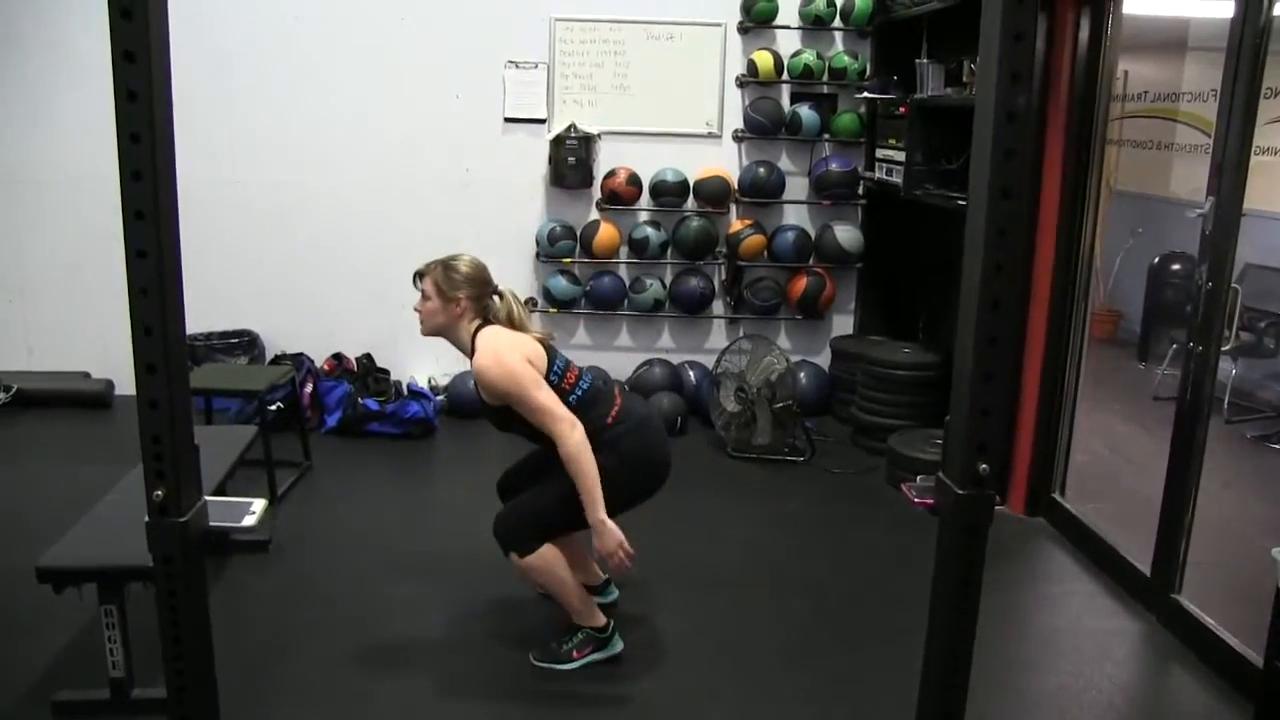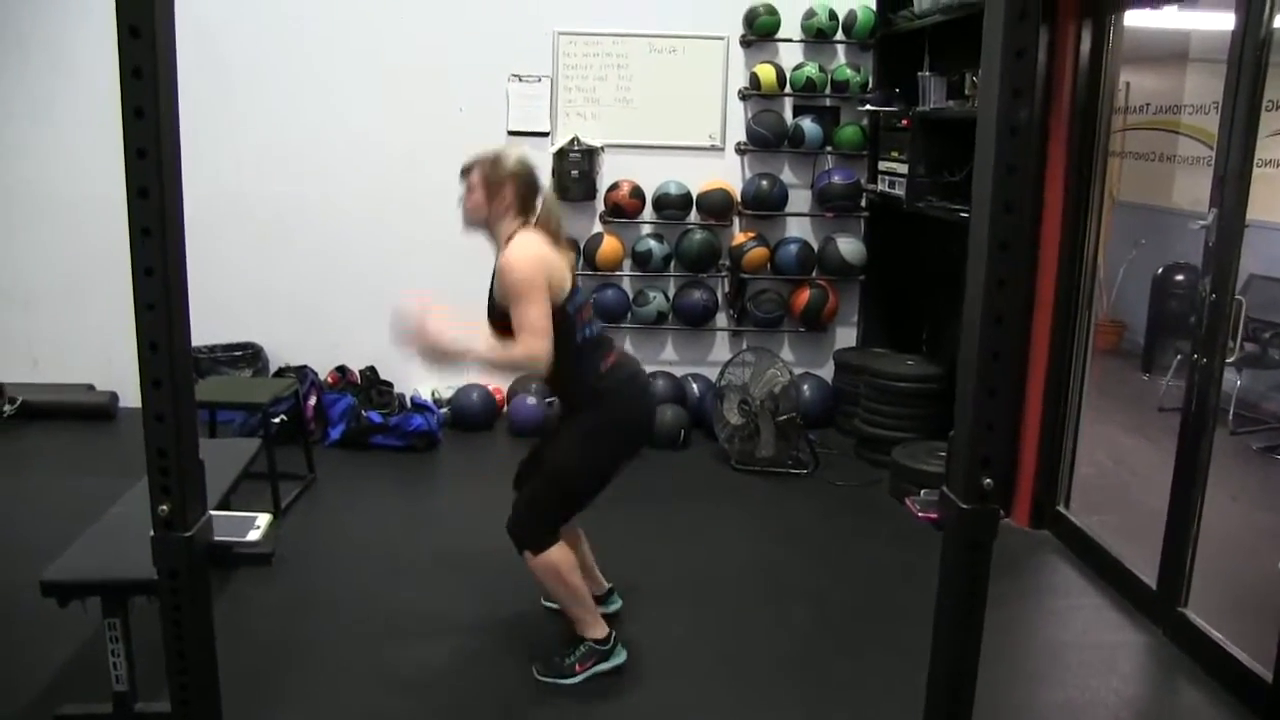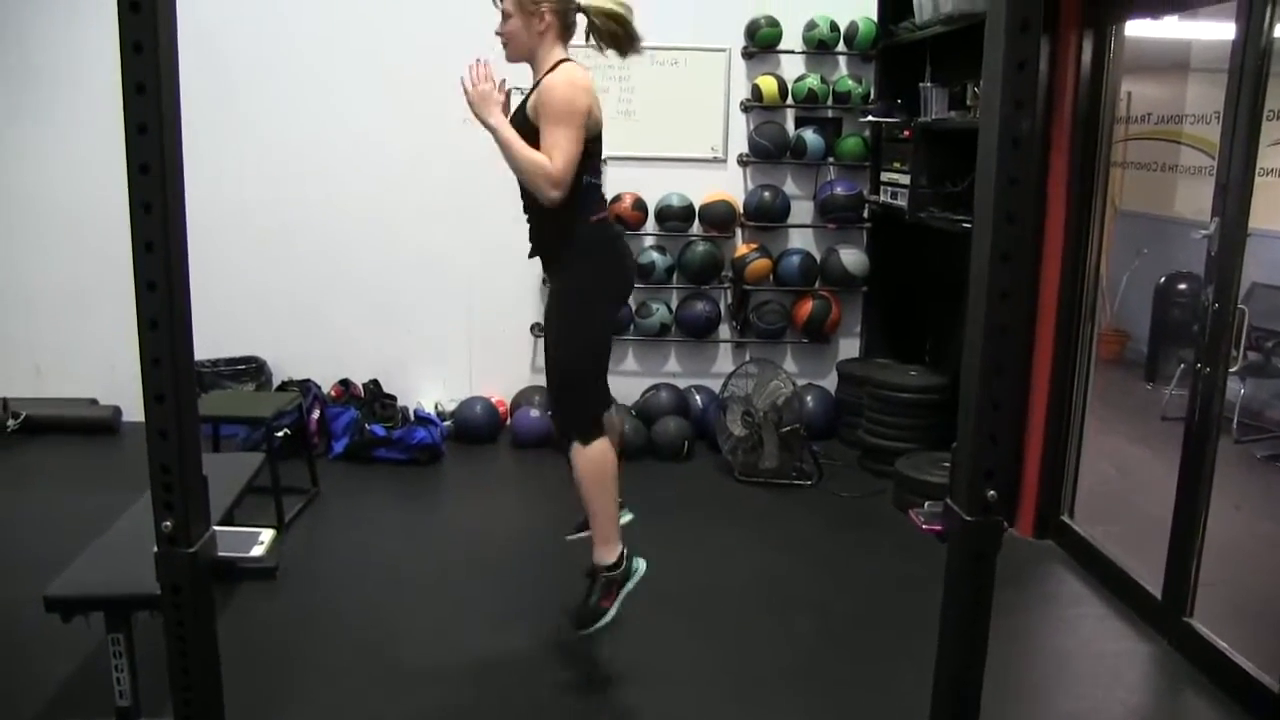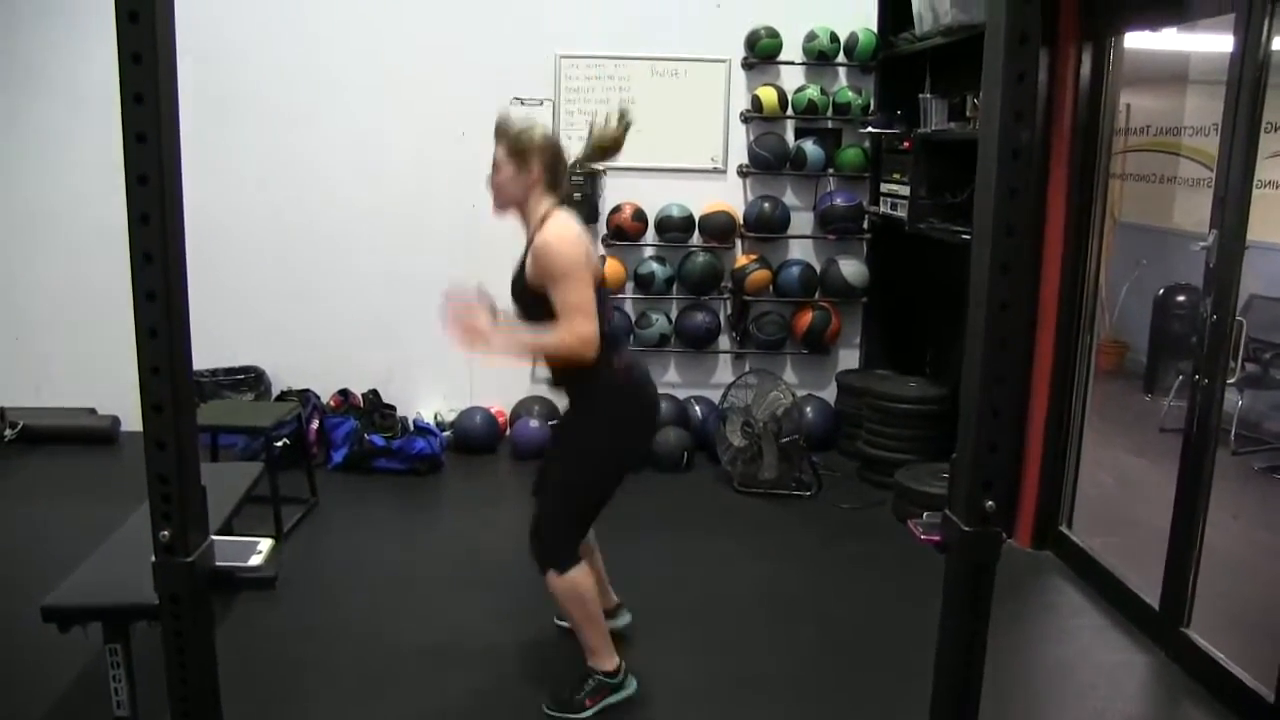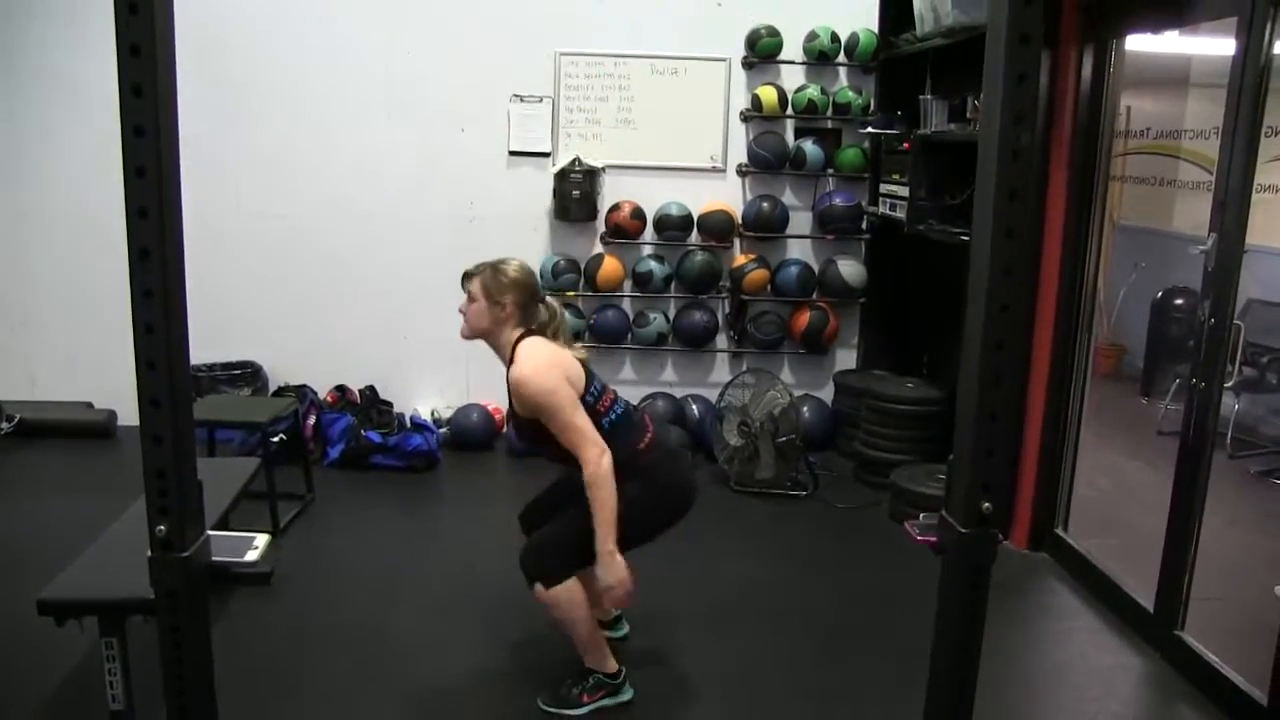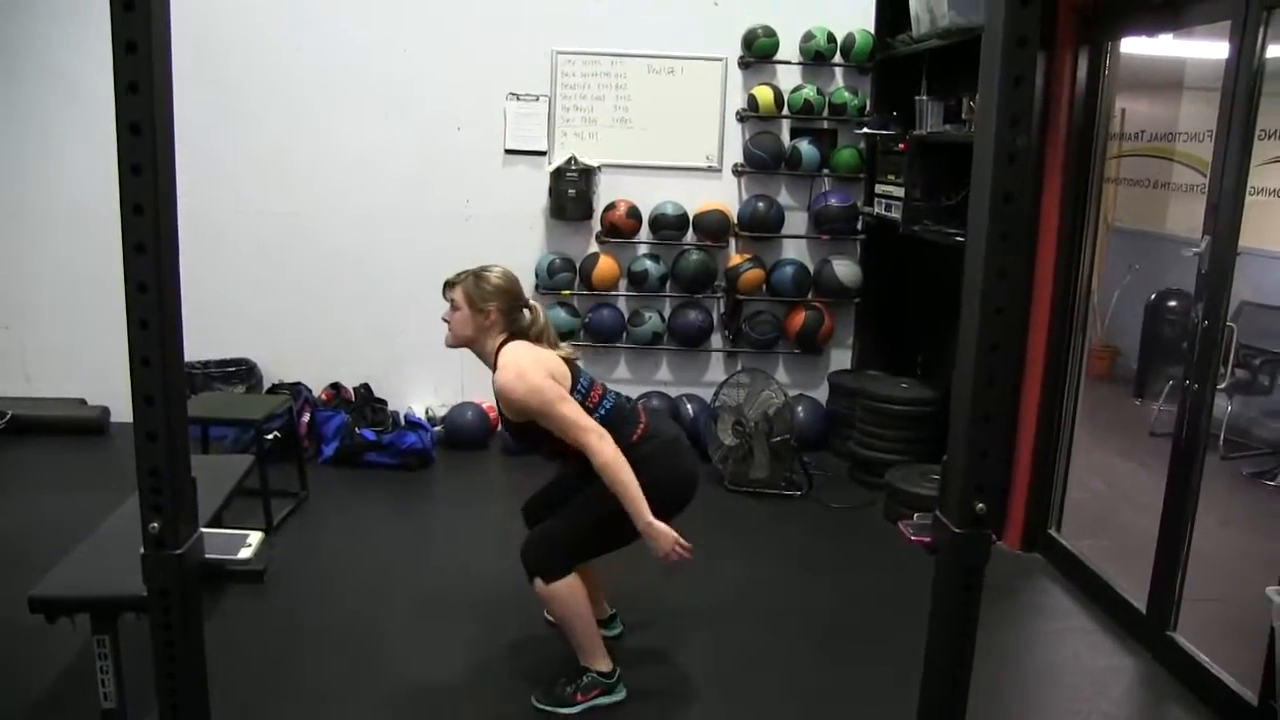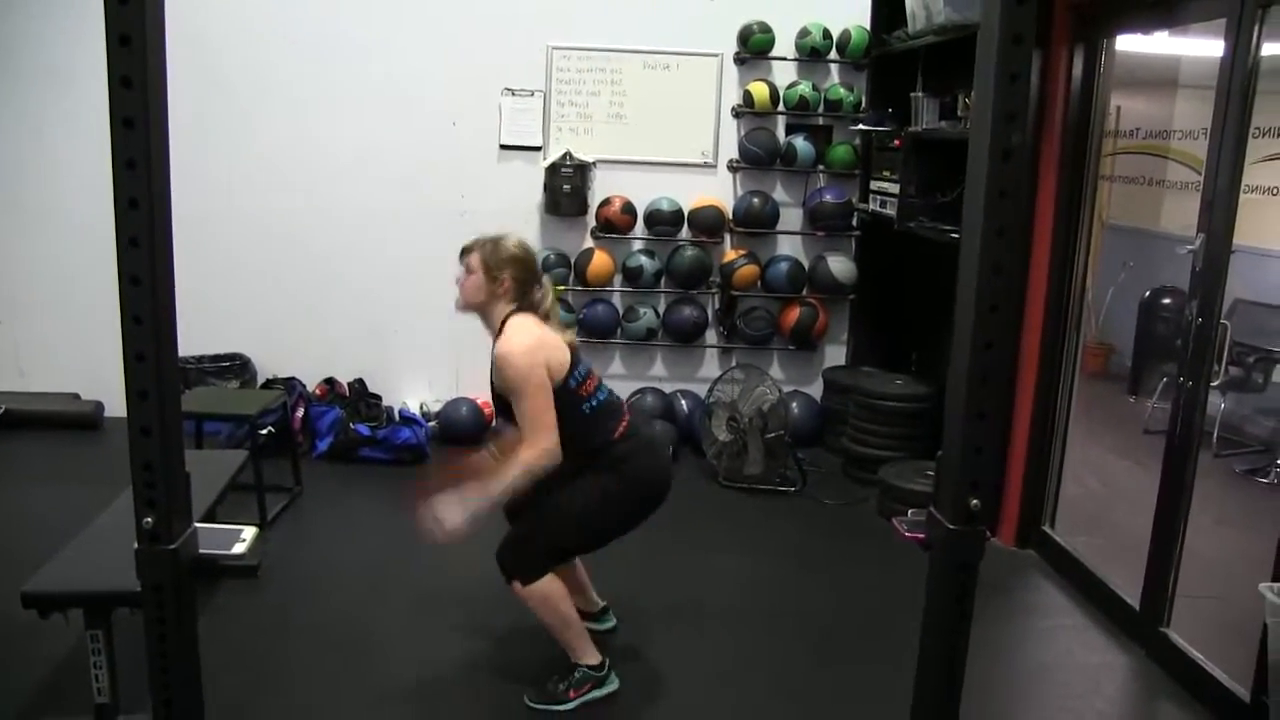
dt=0.3s
person 1, frame 1
left shoulder: (490, 360)
right shoulder: (493, 339)
left elbow: (565, 429)
left wrist: (599, 523)
left hip: (632, 451)
right hip: (622, 427)
left knee: (515, 529)
right knee: (514, 490)
left ankle: (595, 631)
right ankle: (592, 582)
person 1, frame 2
left shoulder: (519, 260)
right shoulder: (528, 245)
left elbow: (537, 358)
right elbow: (532, 339)
left wrist: (455, 349)
right wrist: (463, 347)
left hip: (609, 405)
right hip: (607, 391)
left knee: (529, 524)
right knee: (534, 488)
left ankle: (598, 641)
right ankle: (597, 589)
person 1, frame 3
left shoulder: (564, 83)
right shoulder: (554, 81)
left elbow: (551, 183)
right elbow: (542, 174)
left wrist: (493, 120)
right wrist: (500, 118)
left hip: (588, 262)
right hip: (581, 259)
left knee: (576, 412)
right knee: (583, 395)
left ankle: (611, 562)
right ankle: (607, 504)
person 1, frame 4
left shoulder: (557, 237)
right shoulder: (547, 230)
left elbow: (583, 340)
left wrist: (496, 335)
right wrist: (497, 321)
left hip: (615, 404)
right hip: (603, 394)
left knee: (552, 541)
right knee: (557, 503)
right ankle: (606, 607)
person 1, frame 5
left shoulder: (528, 371)
right shoulder: (532, 351)
left elbow: (596, 457)
left wrist: (607, 556)
left hip: (656, 479)
right hip: (637, 461)
left knee: (543, 560)
right knee: (537, 523)
left ankle: (606, 677)
right ankle: (605, 615)
person 1, frame 6
left shoulder: (512, 375)
right shoulder: (516, 354)
left elbow: (597, 442)
left wrist: (648, 524)
left hip: (659, 468)
right hip: (645, 445)
left knee: (544, 553)
right knee: (541, 516)
left ankle: (599, 677)
right ankle: (599, 614)
person 1, frame 7
left shoulder: (517, 346)
right shoulder: (520, 331)
left elbow: (543, 451)
right elbow: (528, 437)
left wrist: (470, 504)
right wrist: (479, 483)
left hip: (633, 470)
right hip: (613, 451)
left knee: (520, 554)
right knee: (526, 513)
left ankle: (590, 670)
right ankle: (591, 608)
